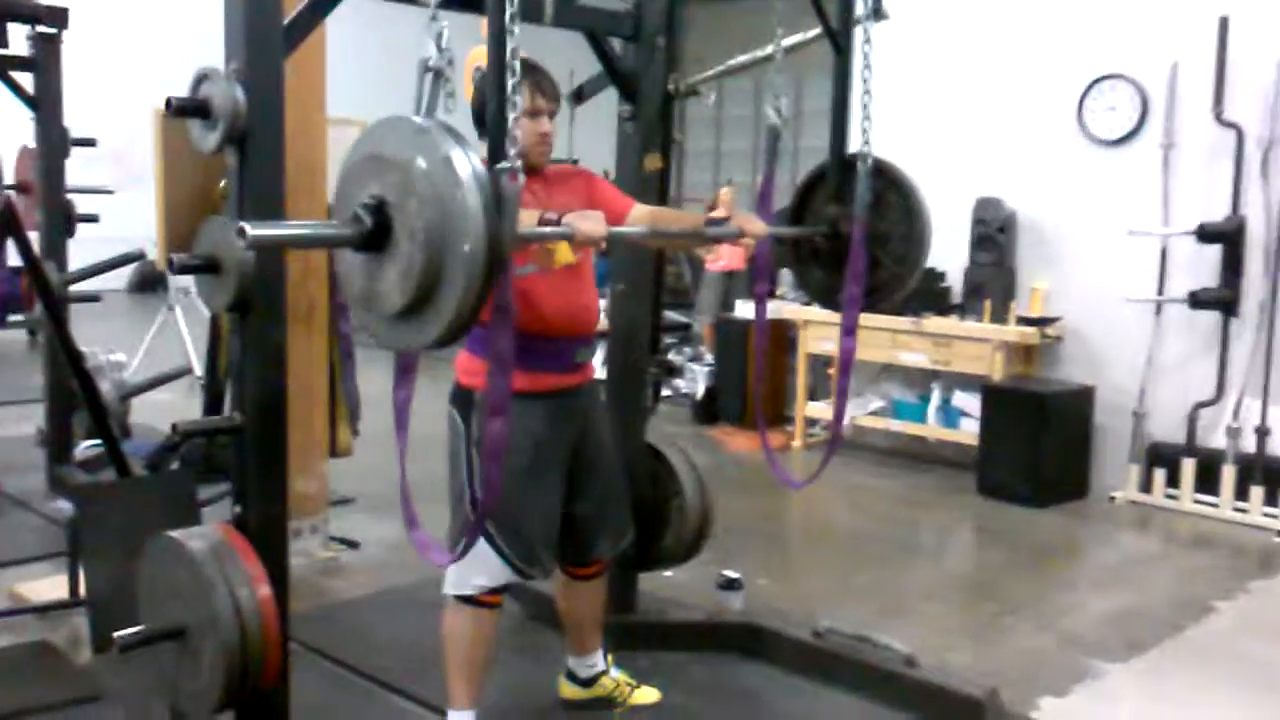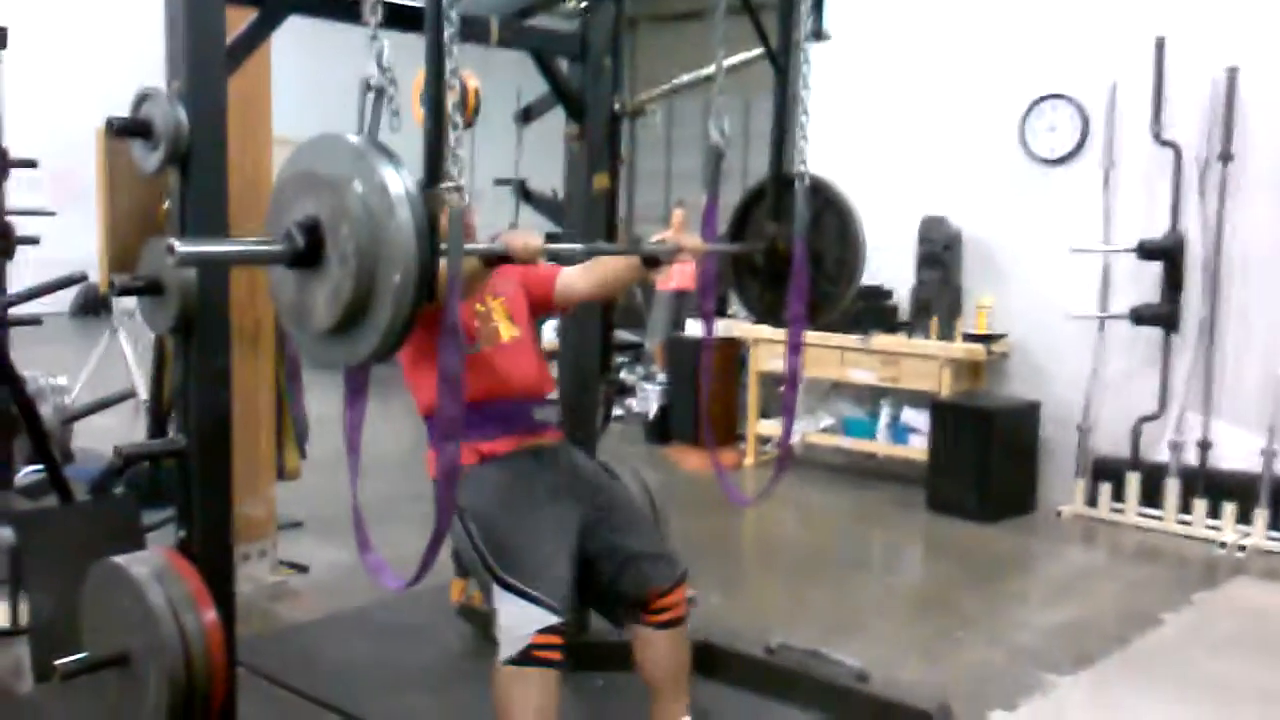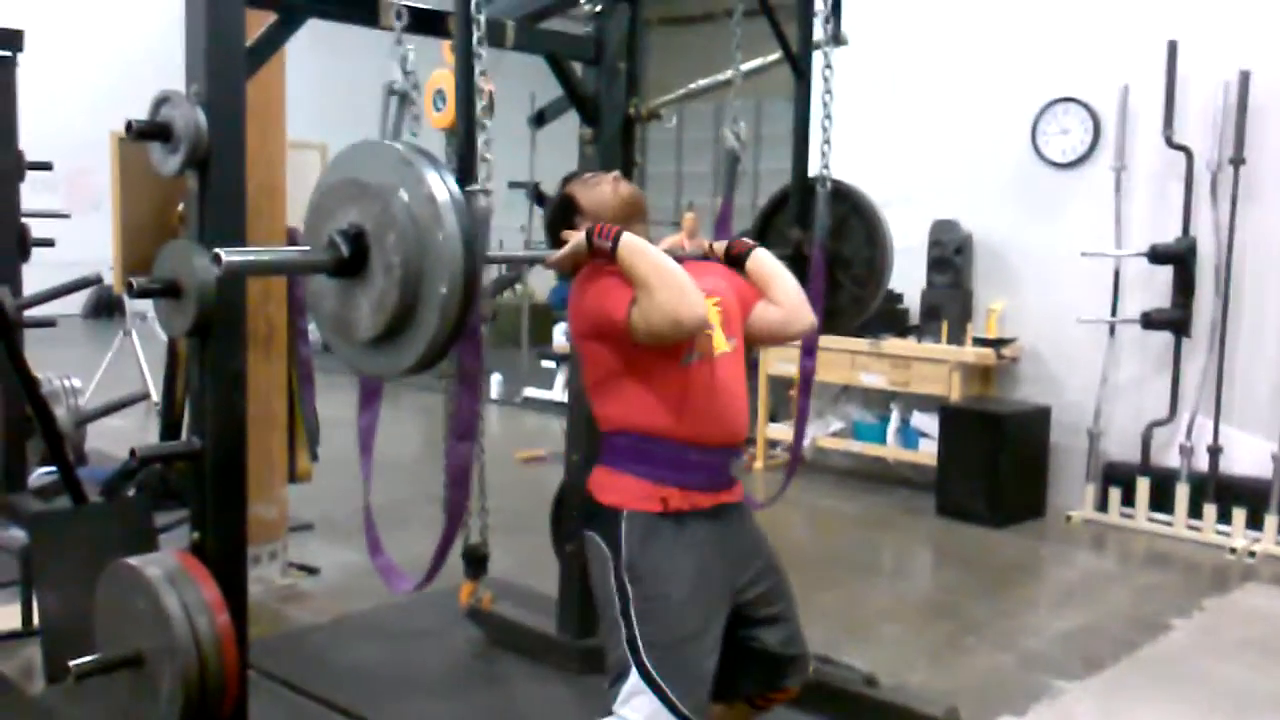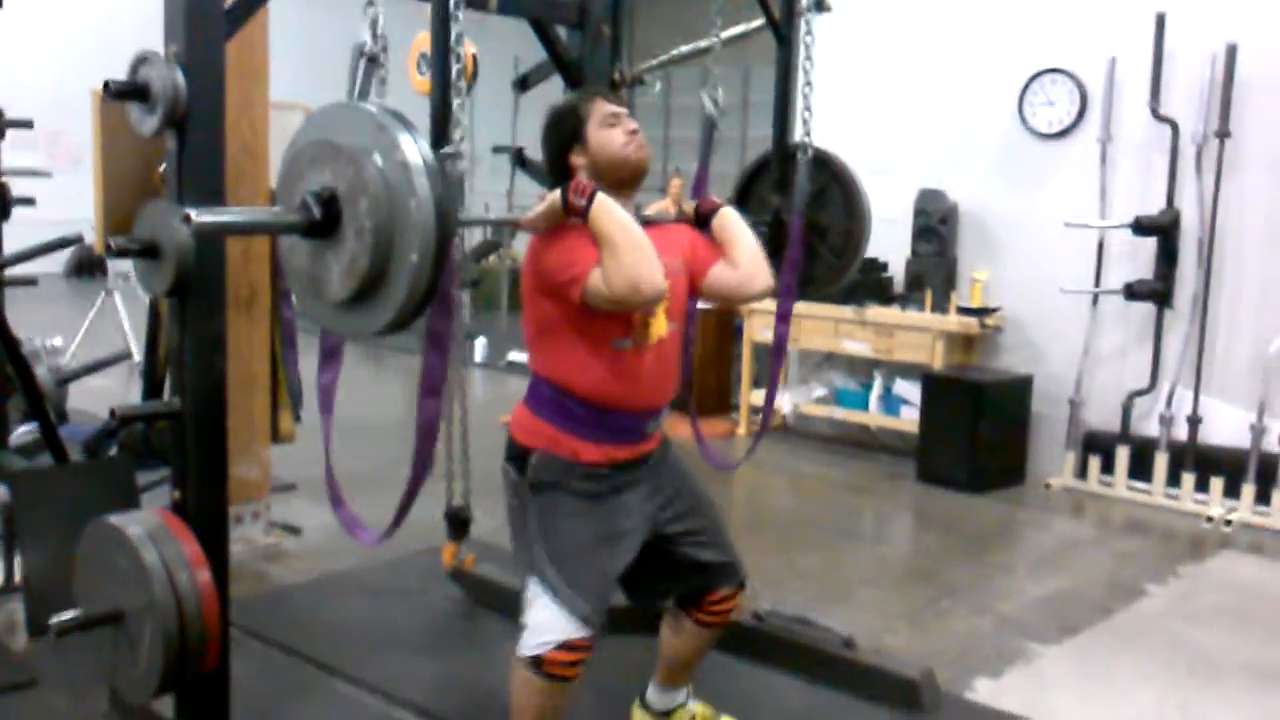
dt=1s
person 1, frame 1
left shoulder: (576, 183)
left elbow: (645, 219)
left wrist: (721, 221)
right wrist: (560, 223)
left hip: (576, 389)
right hip: (501, 396)
left knee: (591, 543)
right knee: (484, 560)
person 1, frame 2
left shoulder: (507, 278)
left elbow: (585, 282)
right elbow: (433, 289)
left hip: (554, 455)
right hip: (483, 469)
left knee: (663, 584)
right knee: (538, 624)
person 1, frame 3
left shoulder: (711, 276)
right shoulder: (600, 284)
left elbow: (796, 319)
right elbow: (682, 316)
left wrist: (739, 250)
right wrist: (612, 242)
left hip: (723, 509)
right hip: (644, 518)
left knee: (777, 667)
person 1, frame 4
left shoulder: (672, 238)
right shoulder: (561, 243)
left elbow: (753, 282)
right elbow: (642, 287)
left wrist: (714, 210)
right wrist: (587, 201)
left hip: (644, 455)
right hip: (561, 462)
left knee: (717, 586)
right knee: (562, 632)
